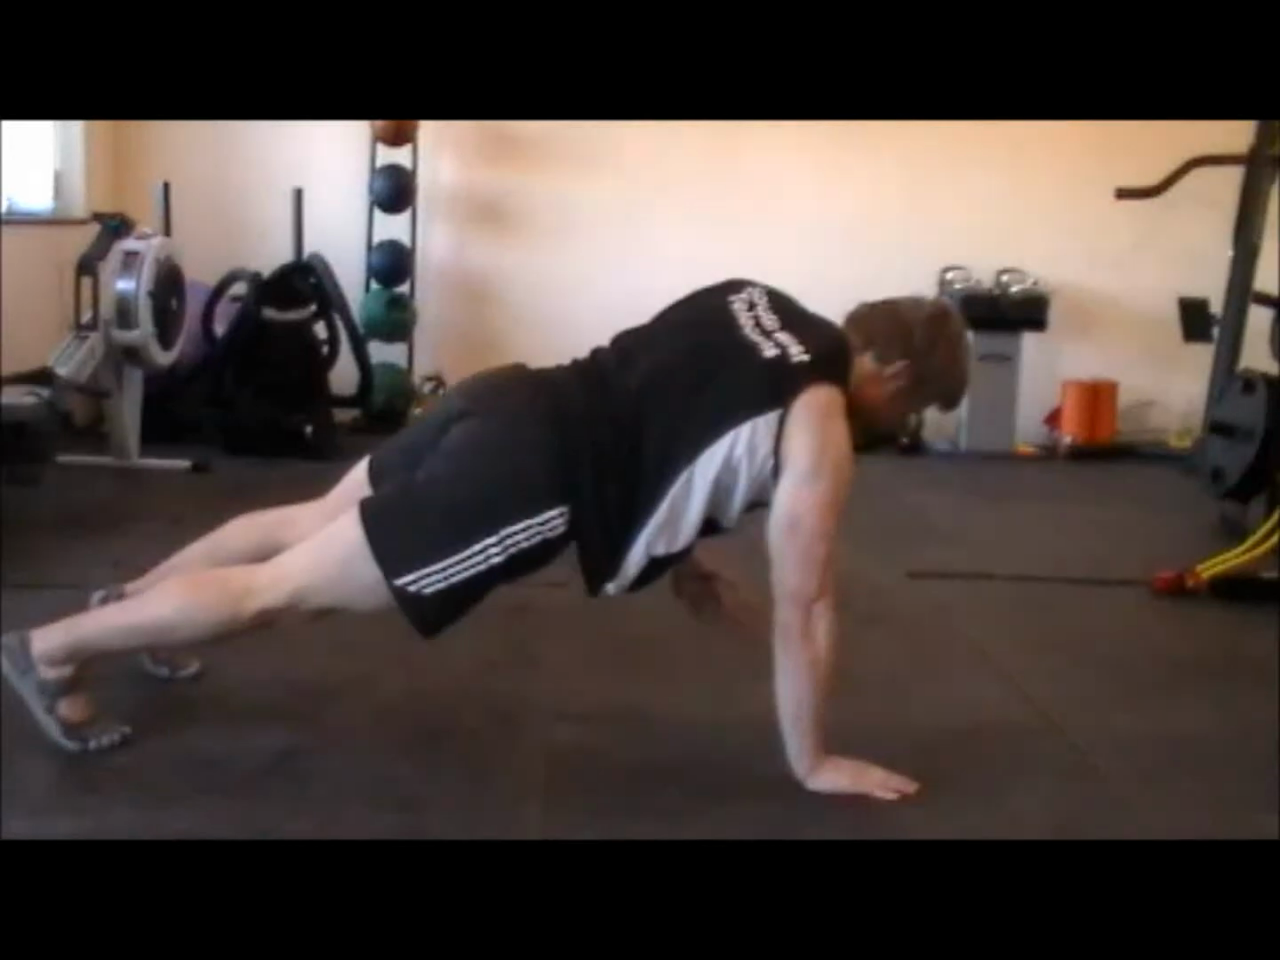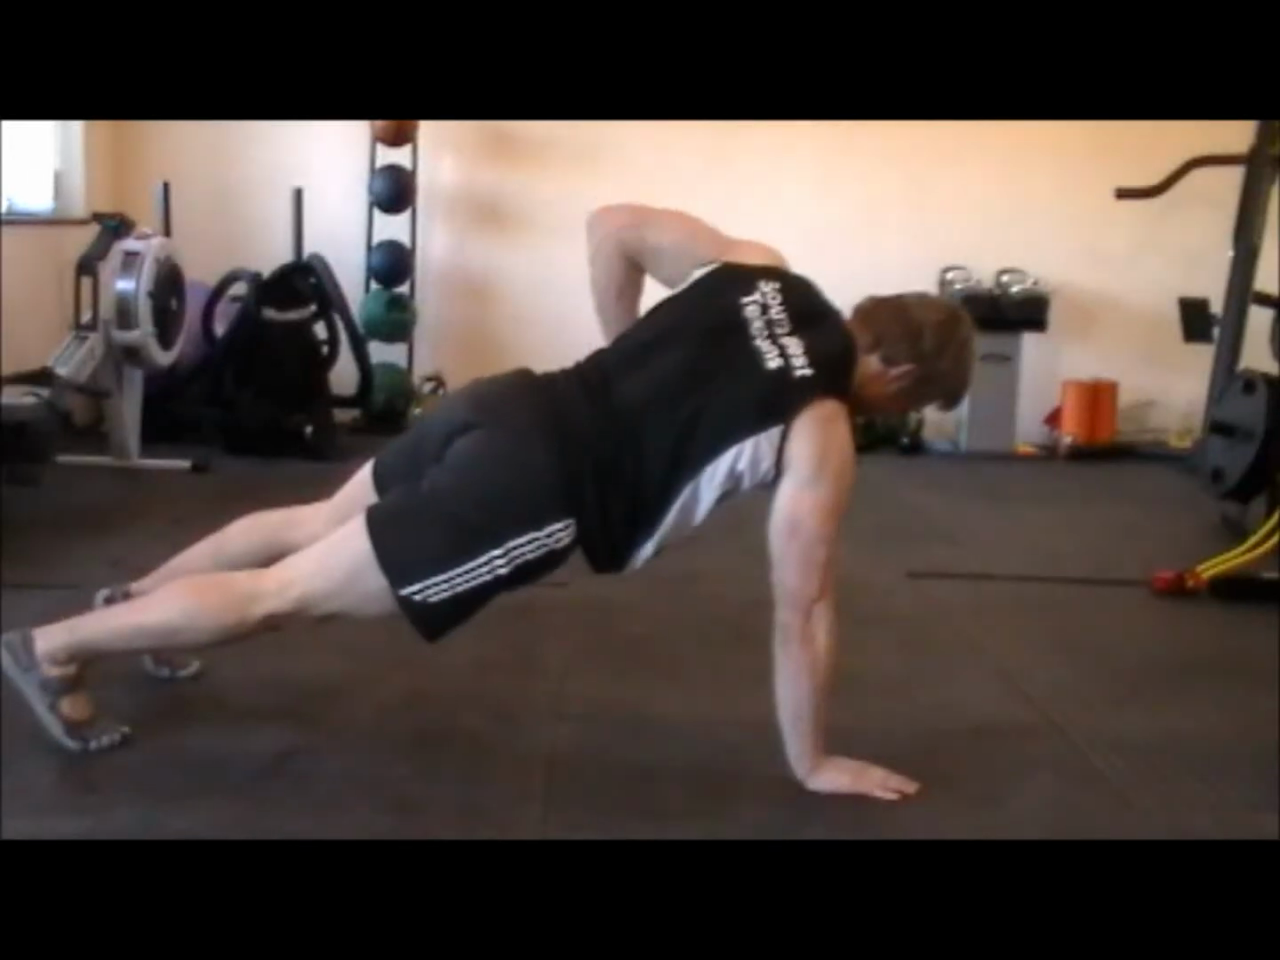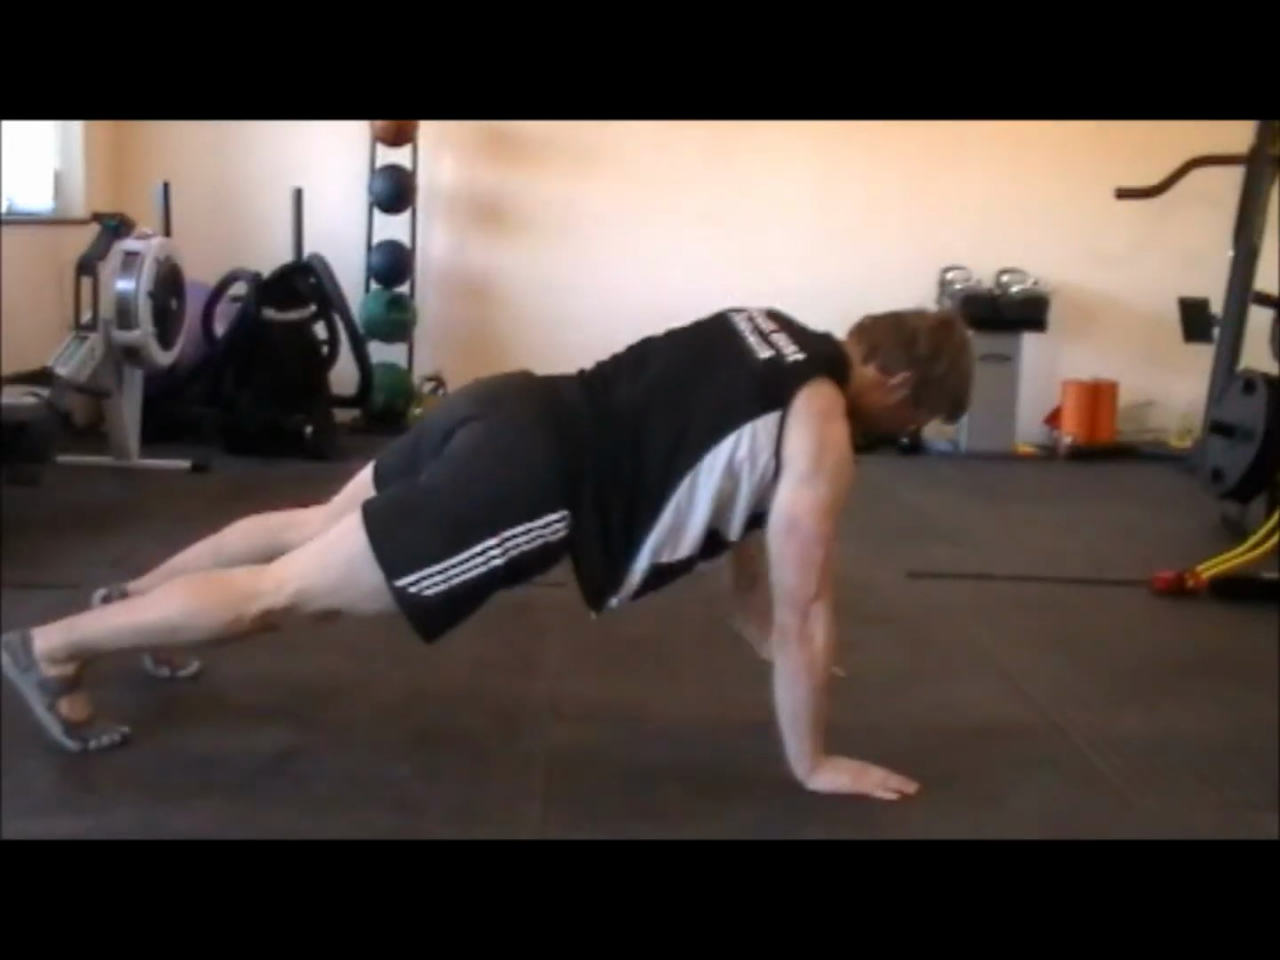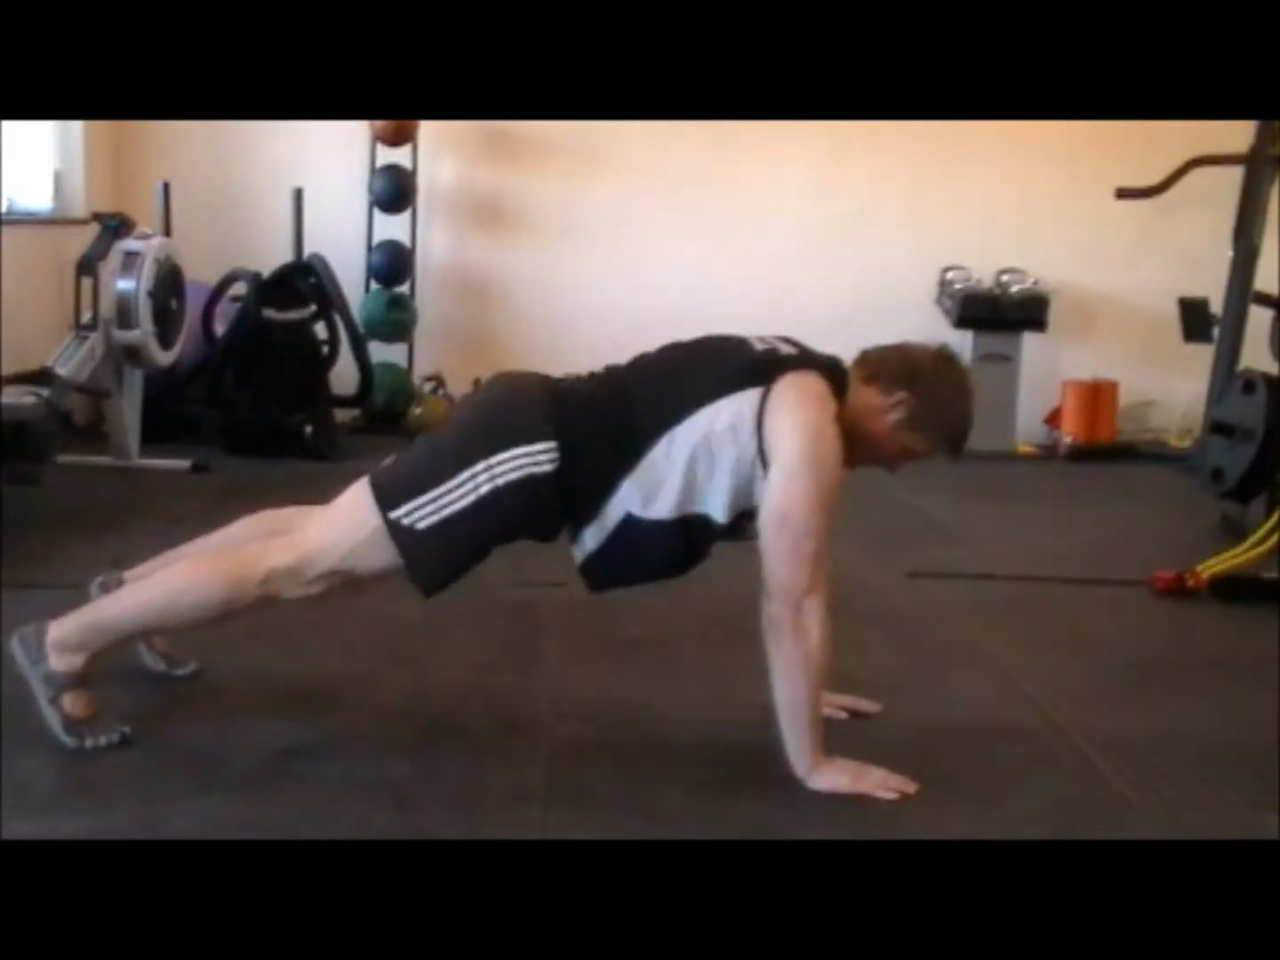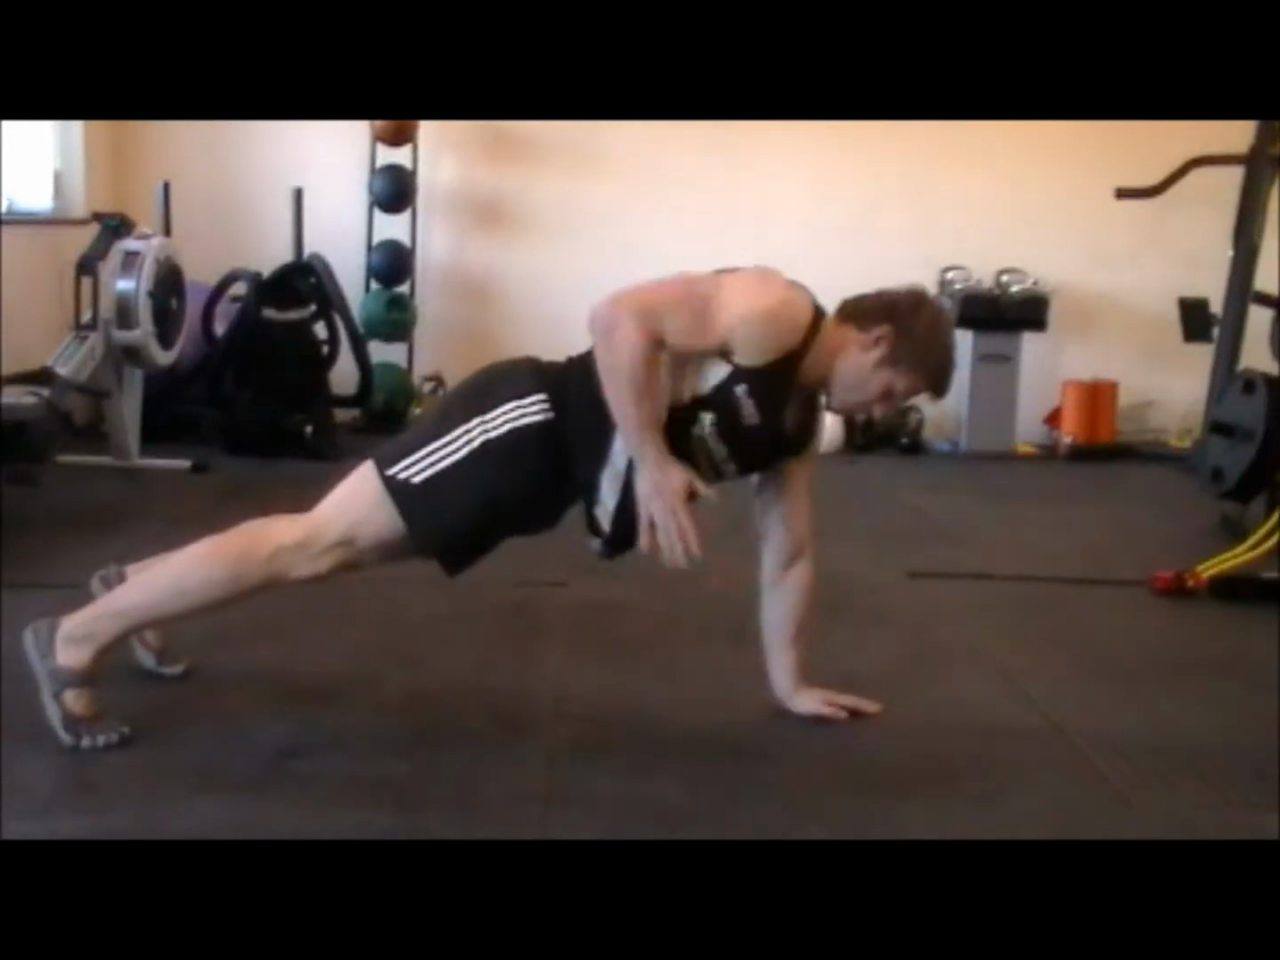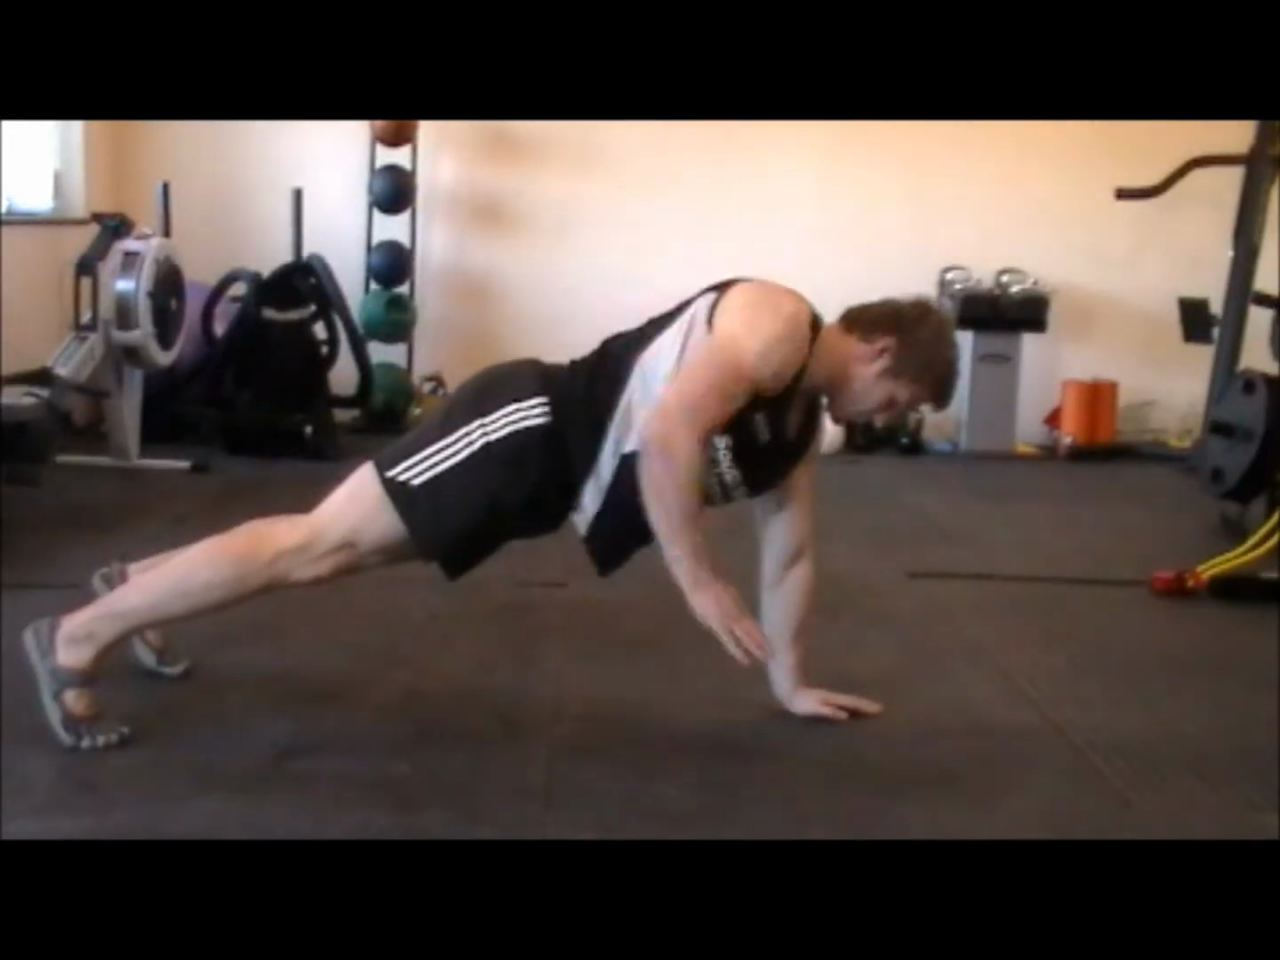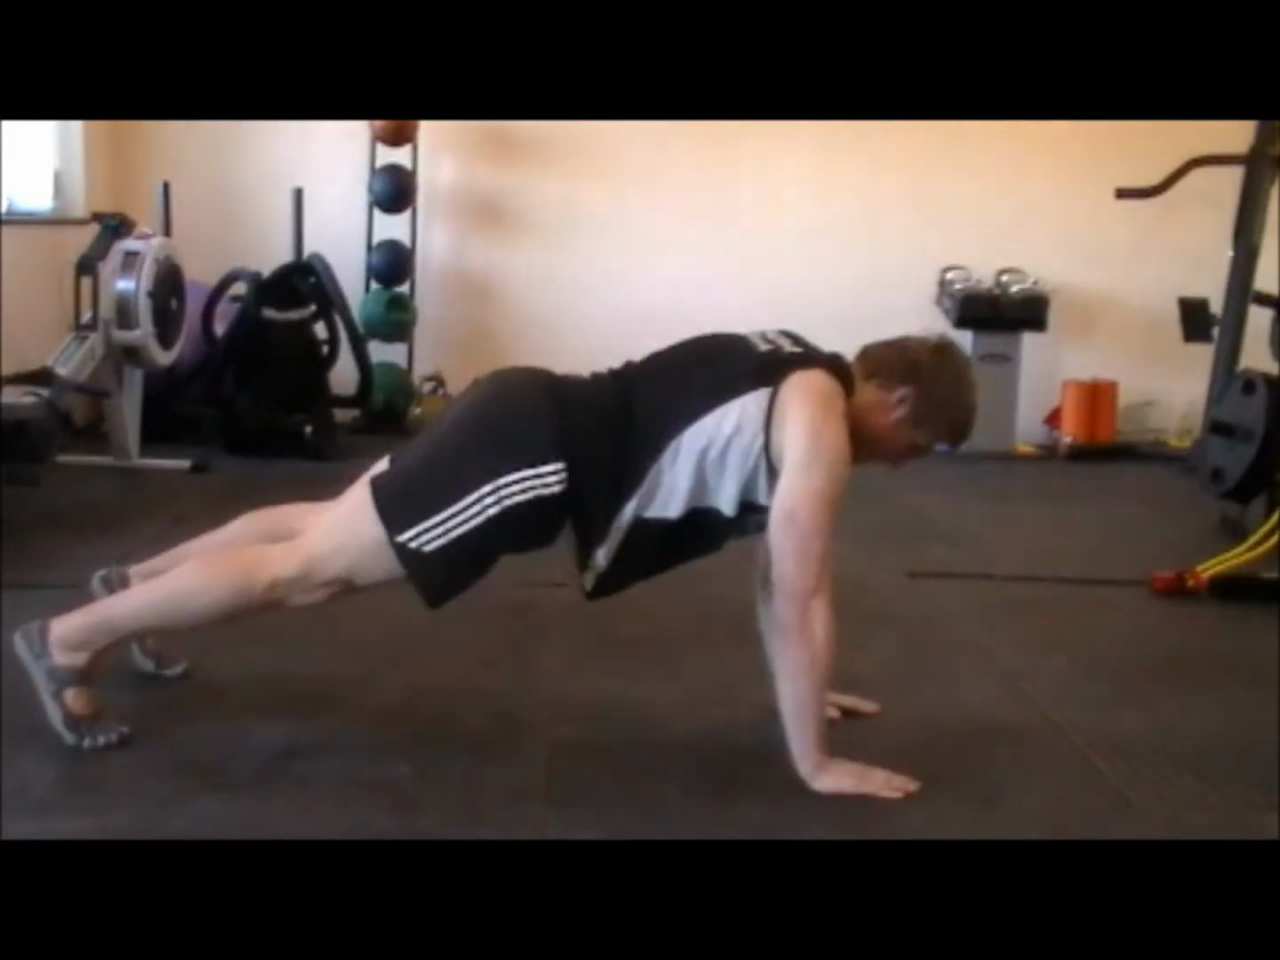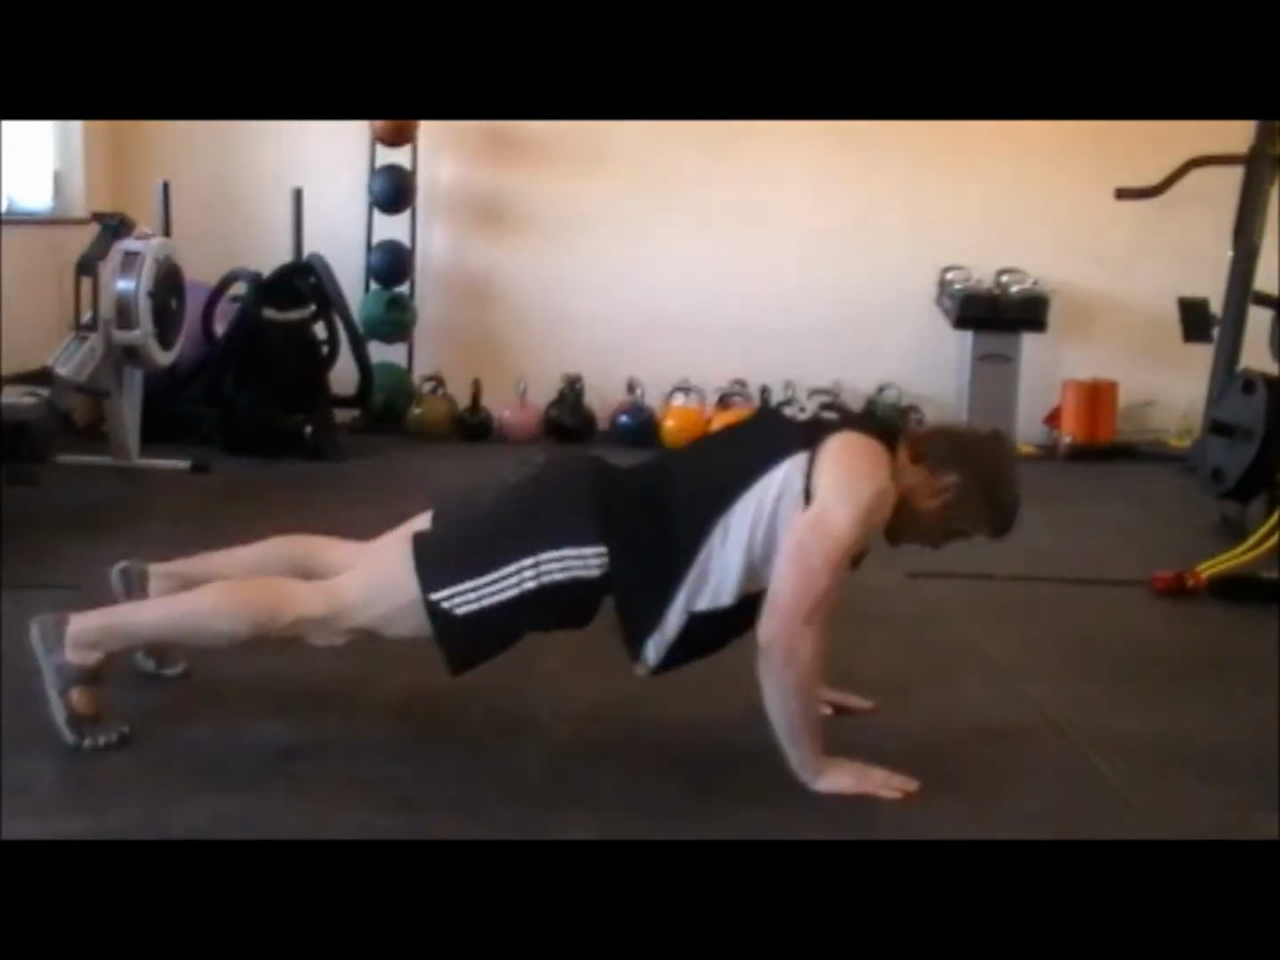
dt=0.5s
person 1, frame 1
left shoulder: (758, 299)
right shoulder: (821, 421)
right elbow: (802, 607)
left wrist: (676, 553)
right wrist: (814, 763)
left hip: (503, 404)
right hip: (522, 477)
left knee: (309, 523)
right knee: (285, 589)
left ankle: (126, 597)
person 1, frame 2
left shoulder: (760, 270)
right shoulder: (822, 429)
left elbow: (610, 222)
right elbow: (802, 608)
right wrist: (812, 763)
left hip: (502, 409)
right hip: (529, 489)
left knee: (316, 525)
right knee: (289, 595)
left ankle: (132, 596)
person 1, frame 3
left shoulder: (776, 339)
right shoulder: (823, 429)
right elbow: (806, 606)
left wrist: (750, 618)
right wrist: (812, 761)
left hip: (508, 412)
right hip: (522, 482)
left knee: (315, 525)
right knee: (287, 592)
left ankle: (132, 592)
person 1, frame 4
left shoulder: (797, 389)
right shoulder: (812, 426)
left elbow: (789, 578)
right elbow: (792, 601)
left wrist: (804, 685)
right wrist: (812, 759)
left hip: (538, 430)
right hip: (529, 448)
left knee: (322, 526)
right knee: (304, 562)
left ankle: (129, 584)
person 1, frame 5
left shoulder: (801, 417)
right shoulder: (774, 314)
left elbow: (787, 551)
right elbow: (619, 315)
left wrist: (788, 683)
right wrist: (656, 463)
left hip: (557, 475)
right hip: (525, 425)
left knee: (330, 543)
right knee: (314, 541)
left ankle: (129, 588)
right ankle: (71, 641)
person 1, frame 6
left shoulder: (803, 416)
right shoulder: (777, 325)
left elbow: (788, 552)
right elbow: (668, 433)
left wrist: (790, 683)
right wrist: (697, 581)
left hip: (550, 484)
right hip: (523, 428)
left knee: (342, 552)
right knee: (312, 546)
left ankle: (136, 582)
right ankle: (73, 639)
person 1, frame 7
left shoulder: (802, 387)
right shoulder: (821, 421)
left elbow: (775, 556)
right elbow: (802, 598)
left wrist: (799, 690)
right wrist: (816, 762)
left hip: (535, 423)
right hip: (533, 454)
left knee: (325, 527)
right knee: (306, 568)
left ankle: (133, 580)
right ankle: (65, 642)
person 1, frame 8
left shoulder: (843, 449)
right shoulder: (866, 480)
left elbow: (775, 578)
right elbow: (786, 629)
left wrist: (801, 685)
right wrist: (815, 765)
left hip: (581, 507)
right hip: (578, 541)
left knee: (347, 561)
right knee: (330, 611)
left ankle: (156, 578)
right ankle: (81, 641)
